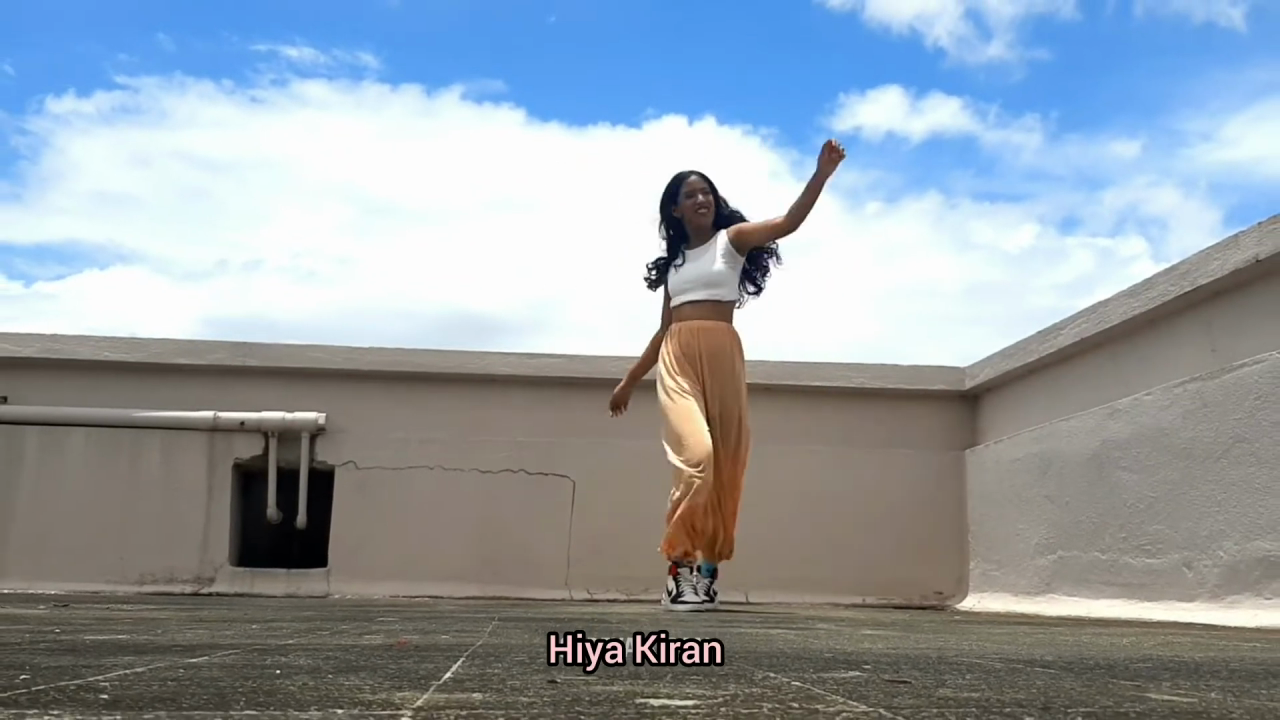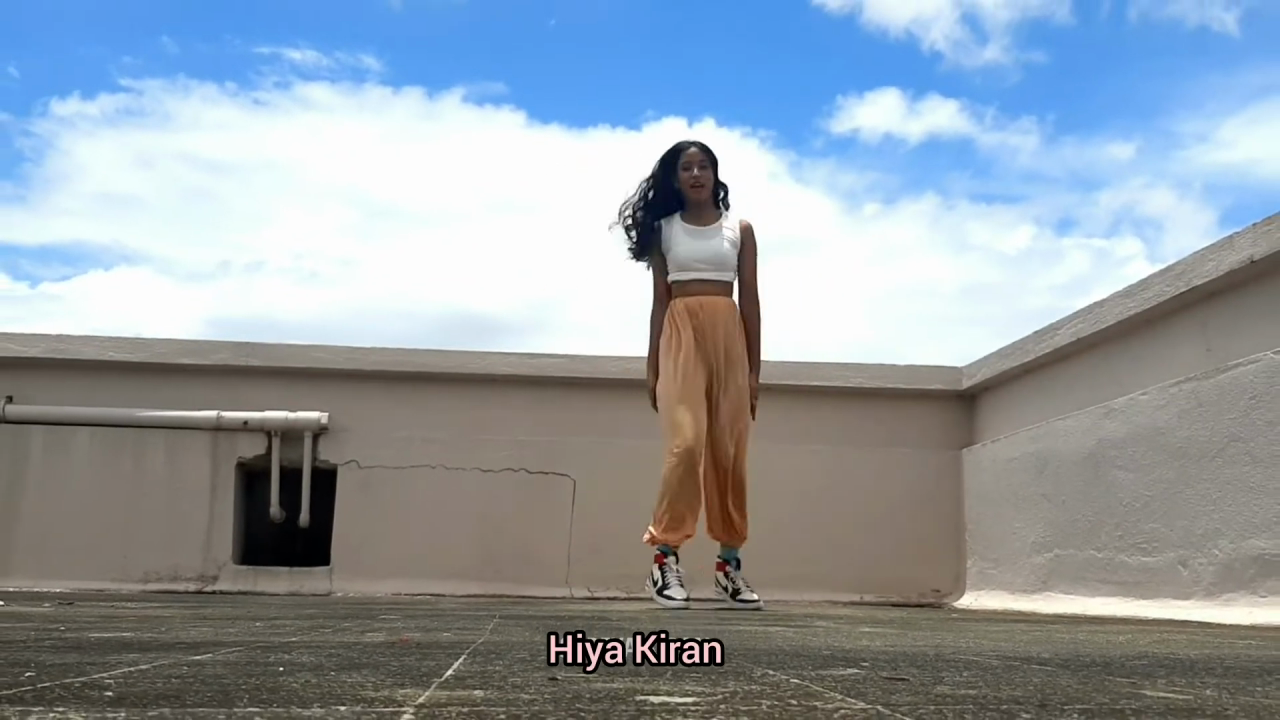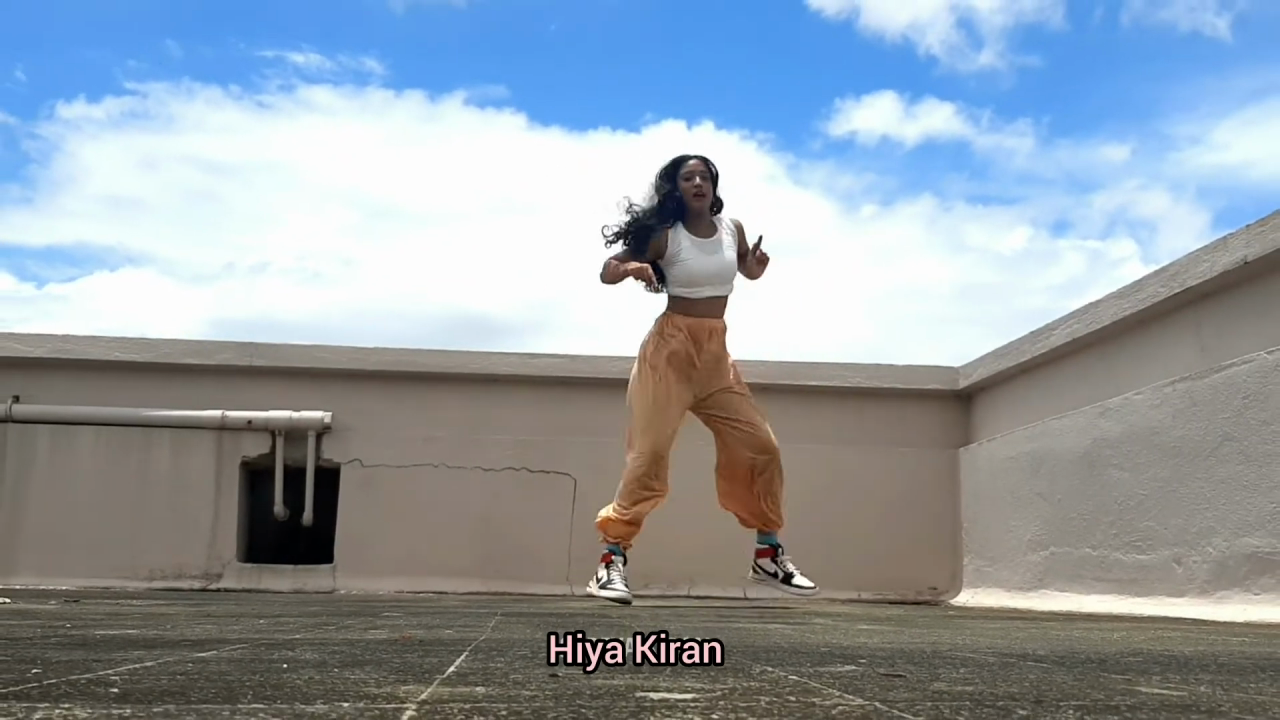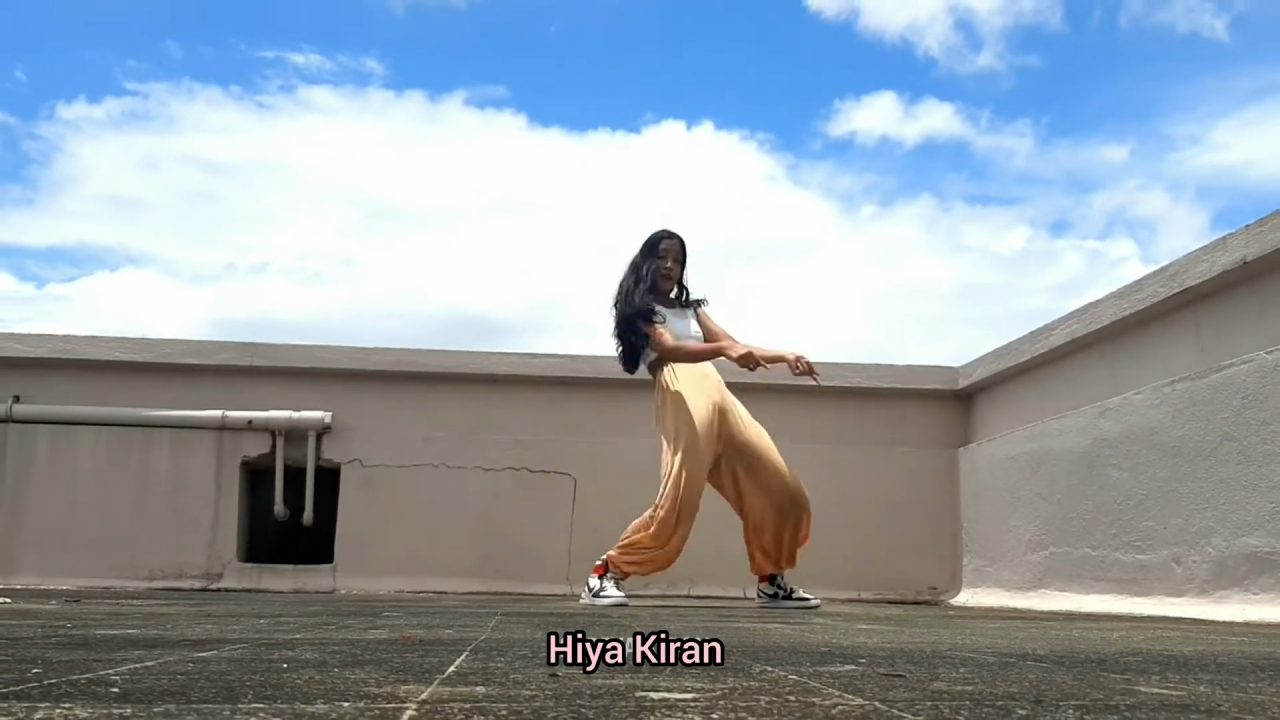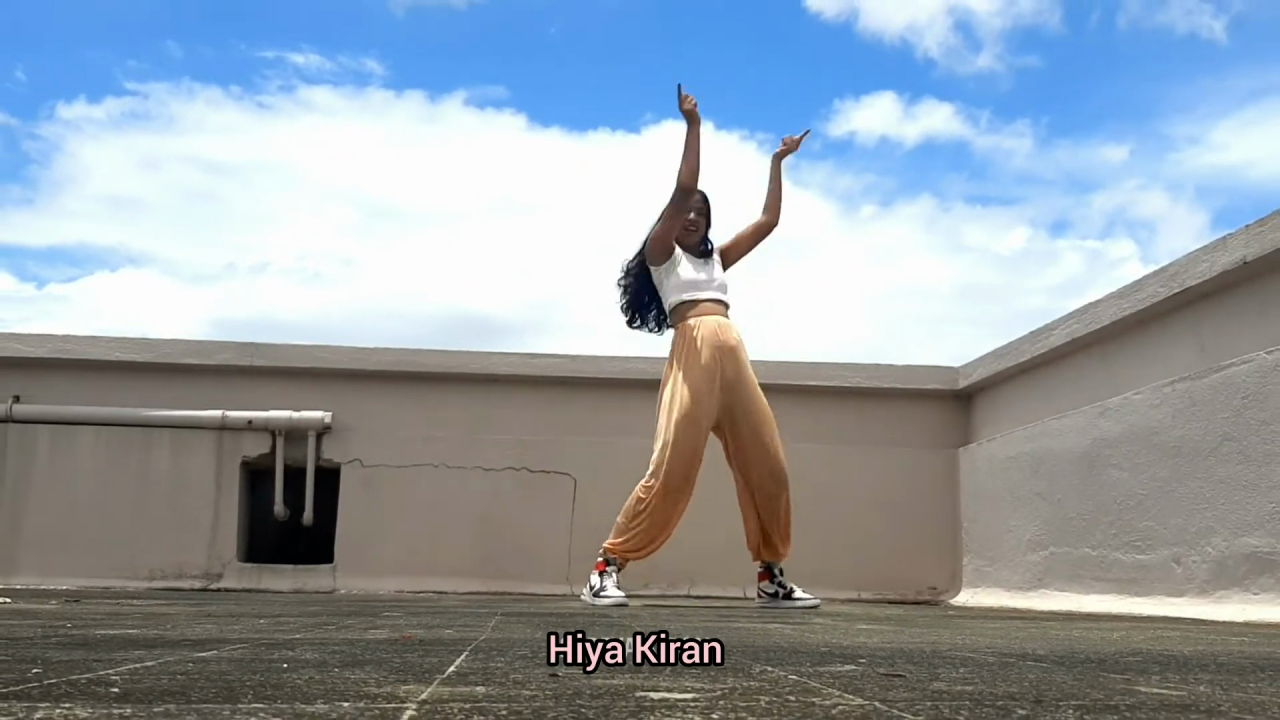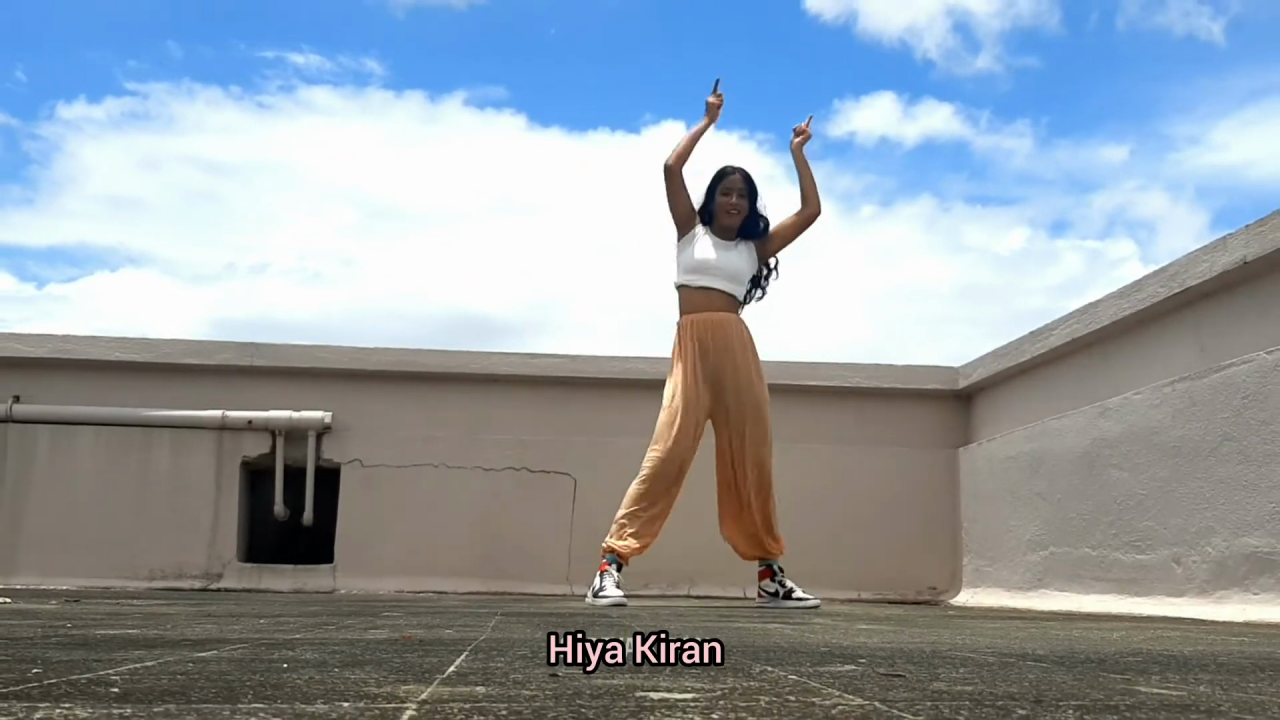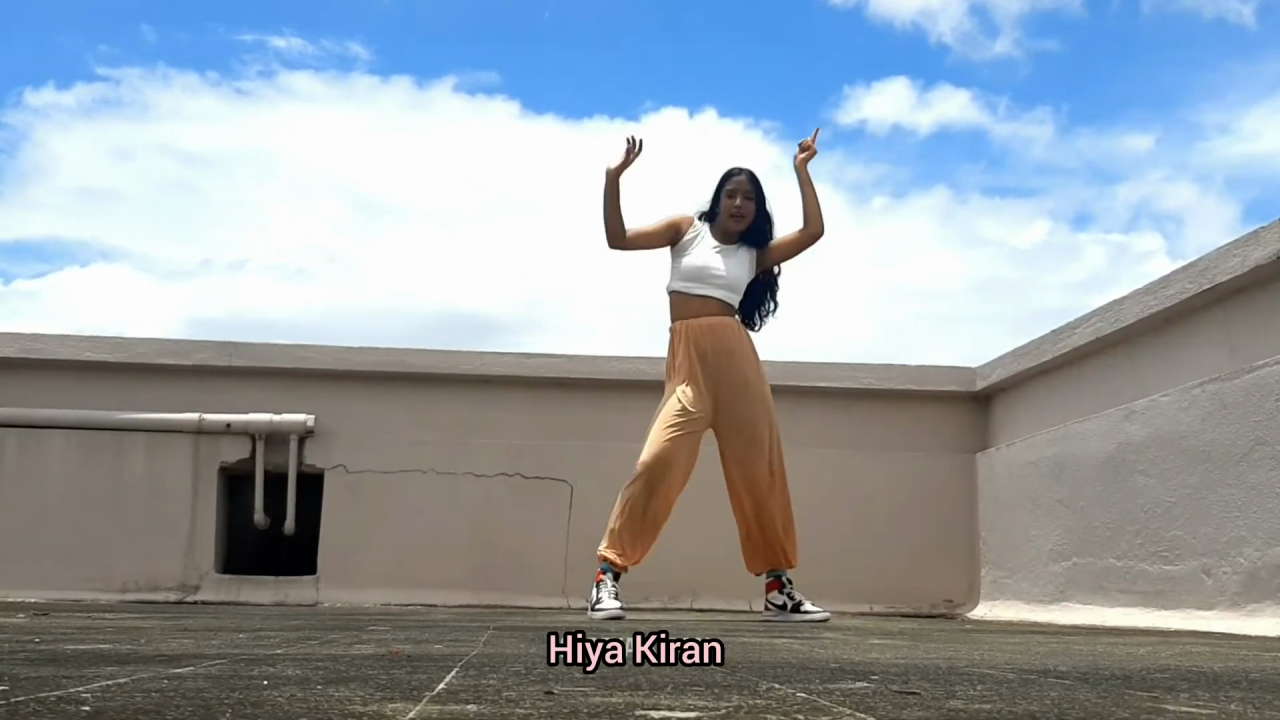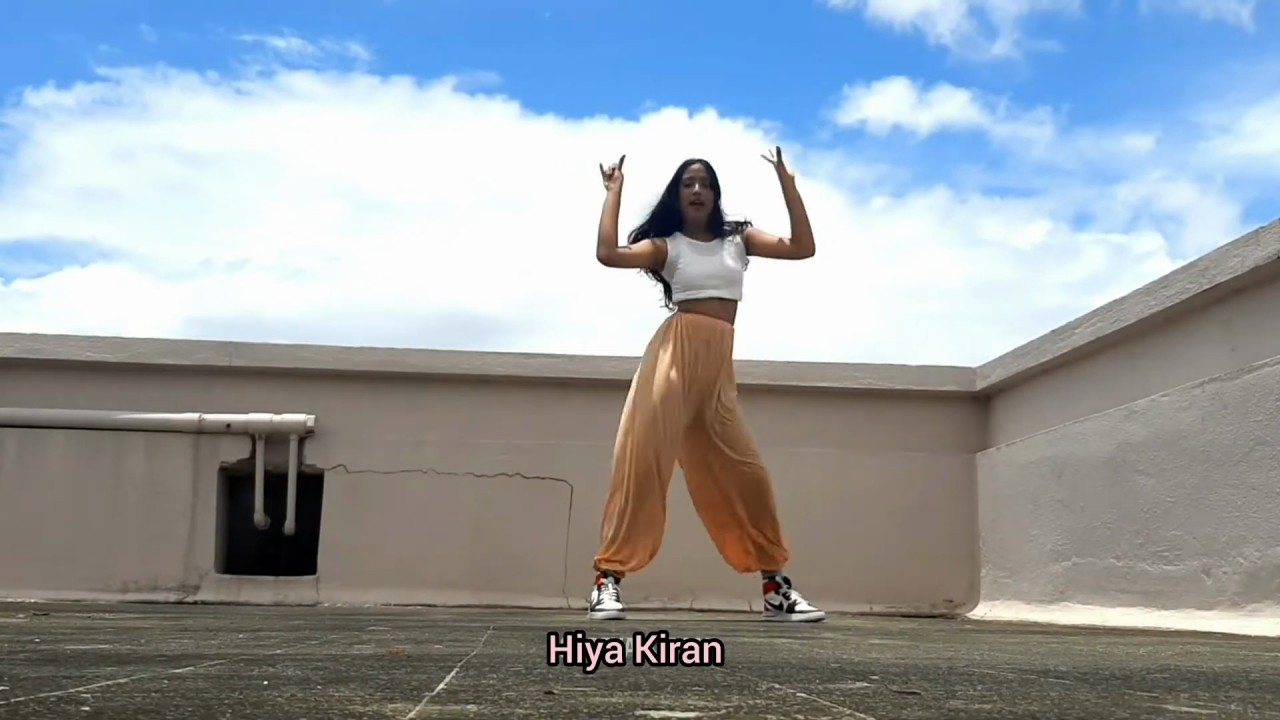
dt=0.3s
person 1, frame 1
left shoulder: (731, 238)
right shoulder: (673, 261)
left elbow: (789, 222)
left wrist: (822, 173)
right wrist: (628, 382)
left hip: (724, 356)
right hip: (675, 362)
left knee: (724, 467)
right knee: (696, 457)
left ankle: (707, 569)
right ankle: (679, 568)
person 1, frame 2
left shoulder: (740, 229)
right shoulder: (664, 229)
left elbow: (751, 298)
right elbow: (660, 301)
left wrist: (755, 373)
right wrist: (654, 367)
left hip: (729, 333)
right hip: (682, 333)
left knee: (730, 453)
right knee: (686, 441)
left ankle: (729, 563)
right ankle: (665, 555)
person 1, frame 3
left shoulder: (733, 231)
right shoulder: (665, 236)
right elbow: (609, 270)
left wrist: (756, 266)
right wrist: (633, 267)
left hip: (715, 357)
right hip: (669, 352)
left knee: (759, 447)
right knee: (650, 449)
left ankle: (769, 555)
right ankle: (611, 559)
person 1, frame 4
left shoulder: (692, 310)
right shoulder: (639, 311)
left elbow: (737, 348)
right elbow: (672, 350)
left wrist: (784, 357)
right wrist: (725, 350)
left hip: (722, 398)
right hip: (680, 394)
left knee: (787, 495)
right knee: (679, 498)
left ankle: (772, 579)
right ankle: (607, 572)
person 1, frame 5
left shoulder: (716, 258)
right shoulder: (660, 251)
left elbow: (769, 221)
right elbow: (683, 192)
left wrist: (777, 163)
right wrist: (694, 133)
left hip: (735, 360)
right hip: (691, 354)
left knee: (768, 469)
right knee: (673, 468)
left ankle: (771, 574)
right ankle: (608, 564)
person 1, frame 6
left shoulder: (755, 248)
right shoulder: (690, 229)
left elbow: (811, 211)
right elbow: (671, 168)
left wrist: (798, 153)
right wrist: (707, 121)
left hip: (739, 351)
right hip: (692, 347)
left knee: (751, 463)
right knee: (666, 457)
left ankle: (770, 573)
right ankle: (611, 563)
person 1, frame 7
left shoulder: (756, 253)
right shoulder: (690, 230)
left elbow: (812, 232)
right elbow: (618, 239)
left wrist: (801, 171)
right wrist: (614, 176)
left hip: (739, 359)
right hip: (691, 359)
left knee: (761, 473)
right knee: (657, 465)
left ankle: (778, 587)
right ankle: (608, 576)
person 1, frame 8
left shoulder: (740, 239)
right shoulder: (666, 246)
left elbow: (803, 249)
right elbow: (608, 254)
left wrist: (789, 185)
right wrist: (614, 190)
left hip: (719, 367)
right hip: (675, 353)
left knee: (747, 474)
right knee: (644, 465)
left ankle: (776, 586)
right ankle: (608, 578)
